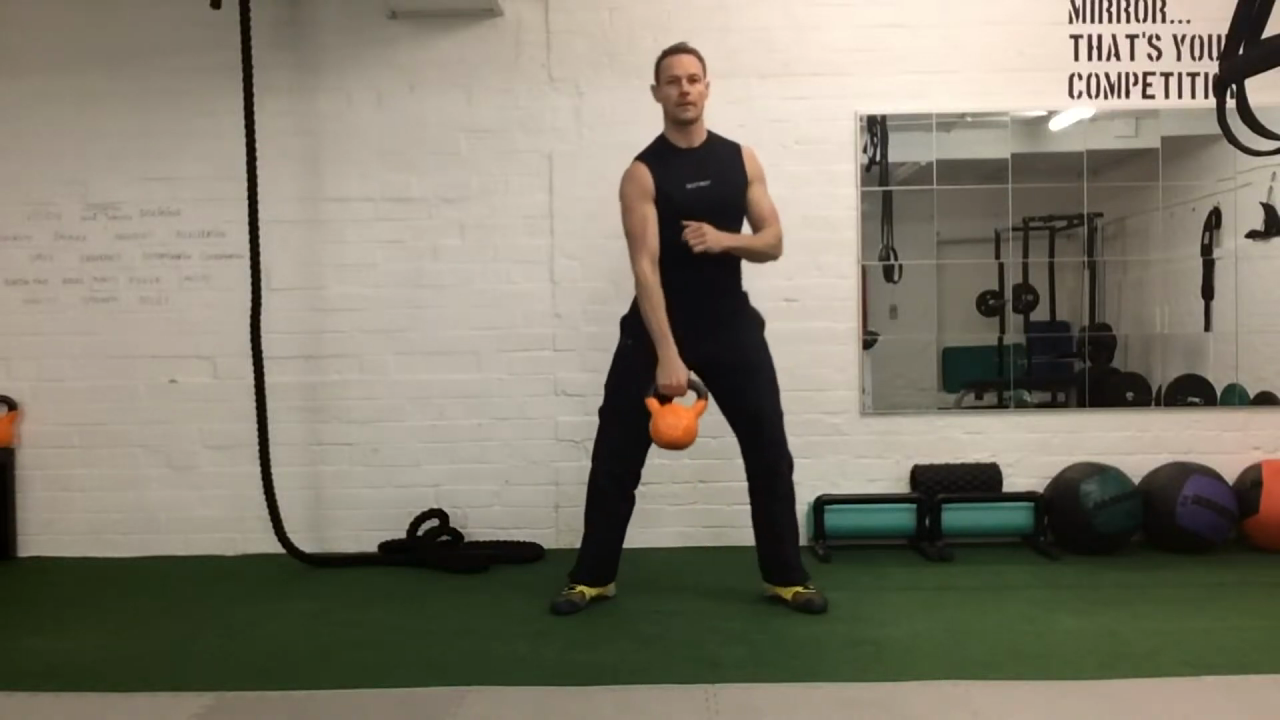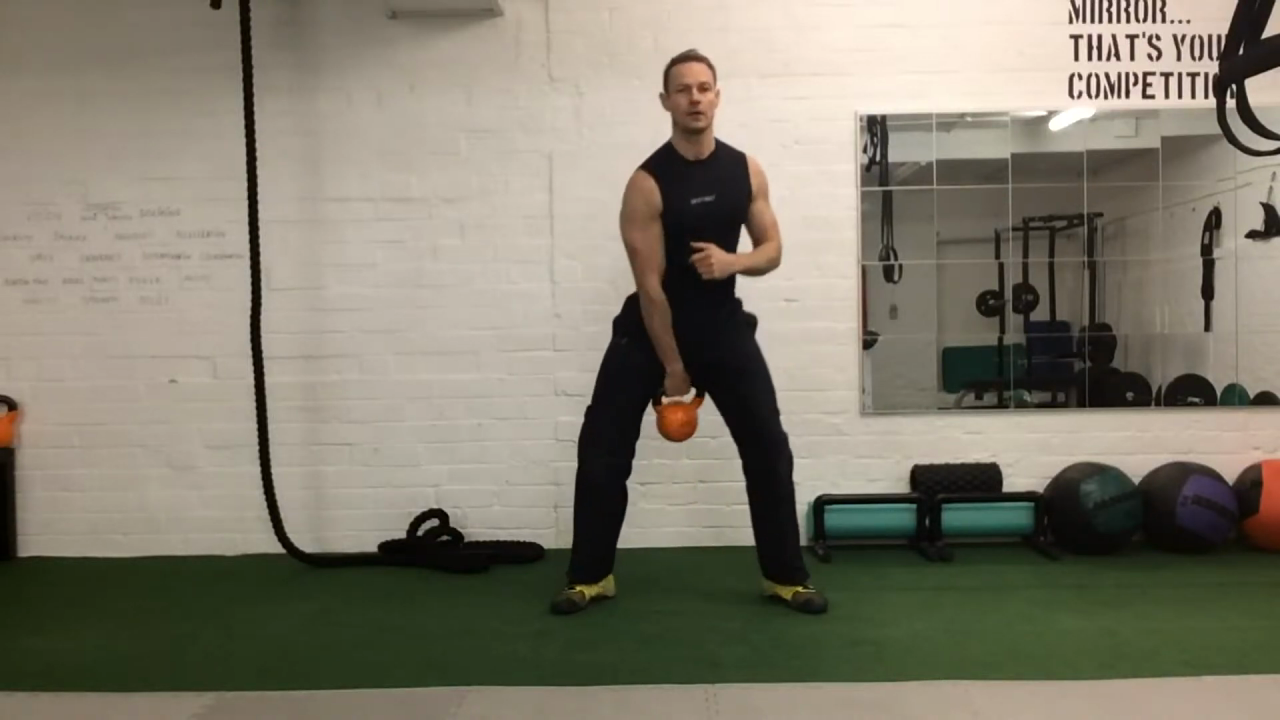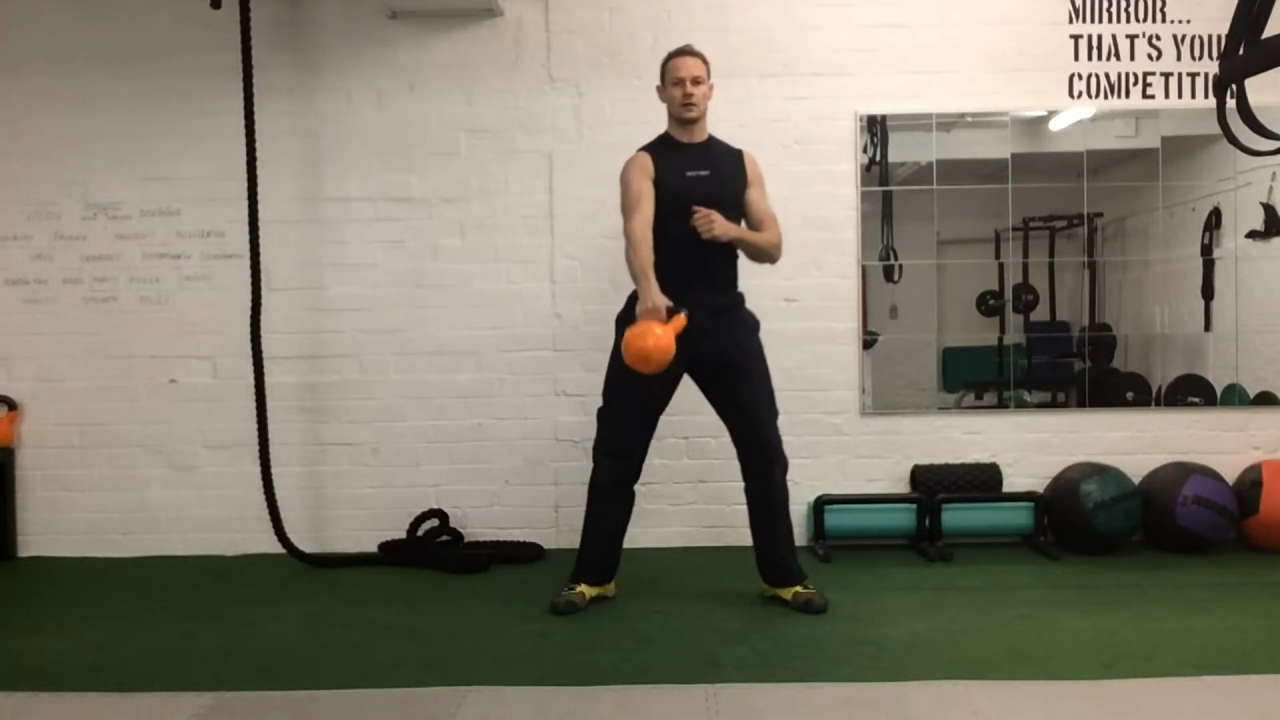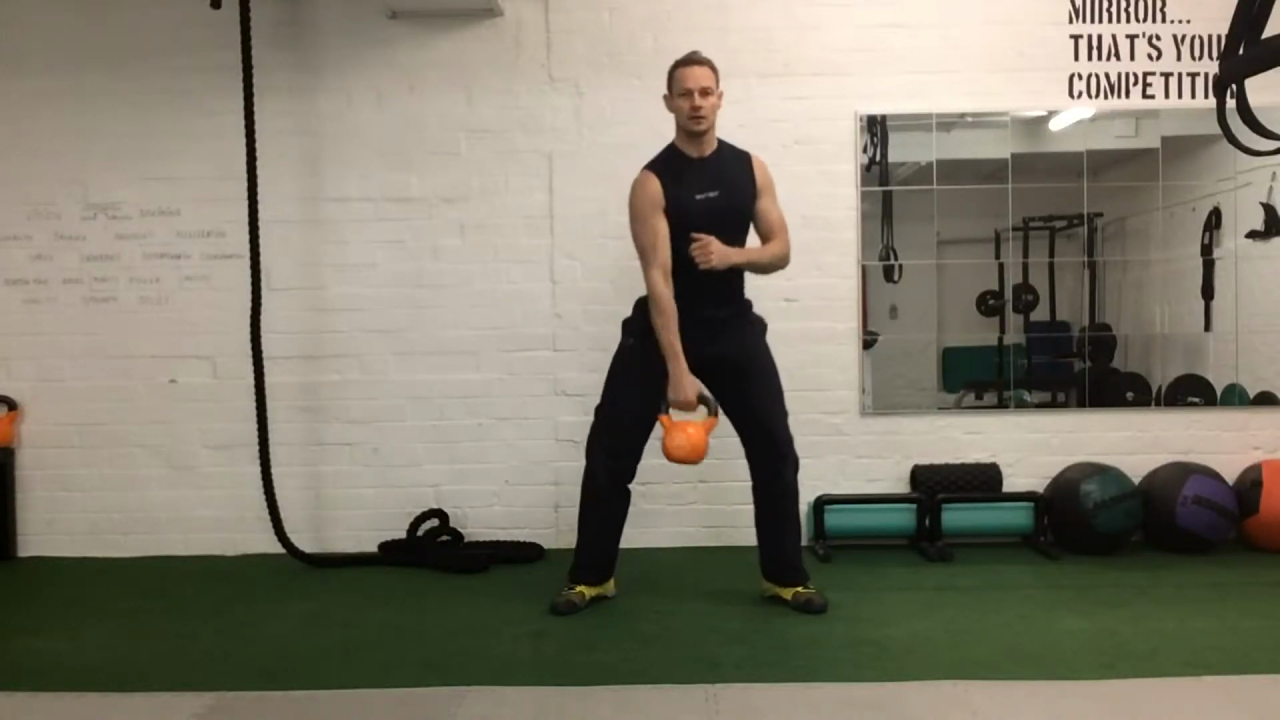
dt=0.5s
person 1, frame 1
left shoulder: (740, 159)
right shoulder: (643, 173)
left elbow: (774, 241)
right elbow: (645, 267)
left wrist: (726, 239)
right wrist: (667, 355)
left hip: (730, 319)
right hip: (658, 322)
left knee: (770, 451)
right knee: (615, 454)
left ankle: (785, 575)
right ankle: (593, 576)
person 1, frame 2
left shoulder: (746, 171)
right shoulder: (646, 183)
left elbow: (772, 248)
right elbow: (650, 286)
left wrist: (734, 261)
right wrist: (673, 368)
left hip: (723, 325)
right hip: (649, 328)
left knee: (769, 449)
right knee: (601, 450)
left ankle: (785, 576)
right ankle: (591, 576)
person 1, frame 3
left shoulder: (740, 162)
right shoulder: (644, 162)
left elbow: (773, 246)
right elbow: (637, 228)
left wrist: (733, 230)
right wrist: (647, 290)
left hip: (725, 322)
right hip: (655, 319)
left knee: (764, 451)
right knee: (616, 454)
left ankle: (783, 576)
right ankle: (594, 577)
person 1, frame 4
left shoulder: (751, 169)
right shoulder: (652, 183)
left elbow: (781, 251)
right elbow: (658, 277)
left wrist: (734, 255)
right wrist: (676, 370)
left hip: (733, 326)
right hip: (659, 330)
left knee: (775, 451)
right knee: (608, 453)
left ankle: (785, 577)
right ankle: (591, 577)
